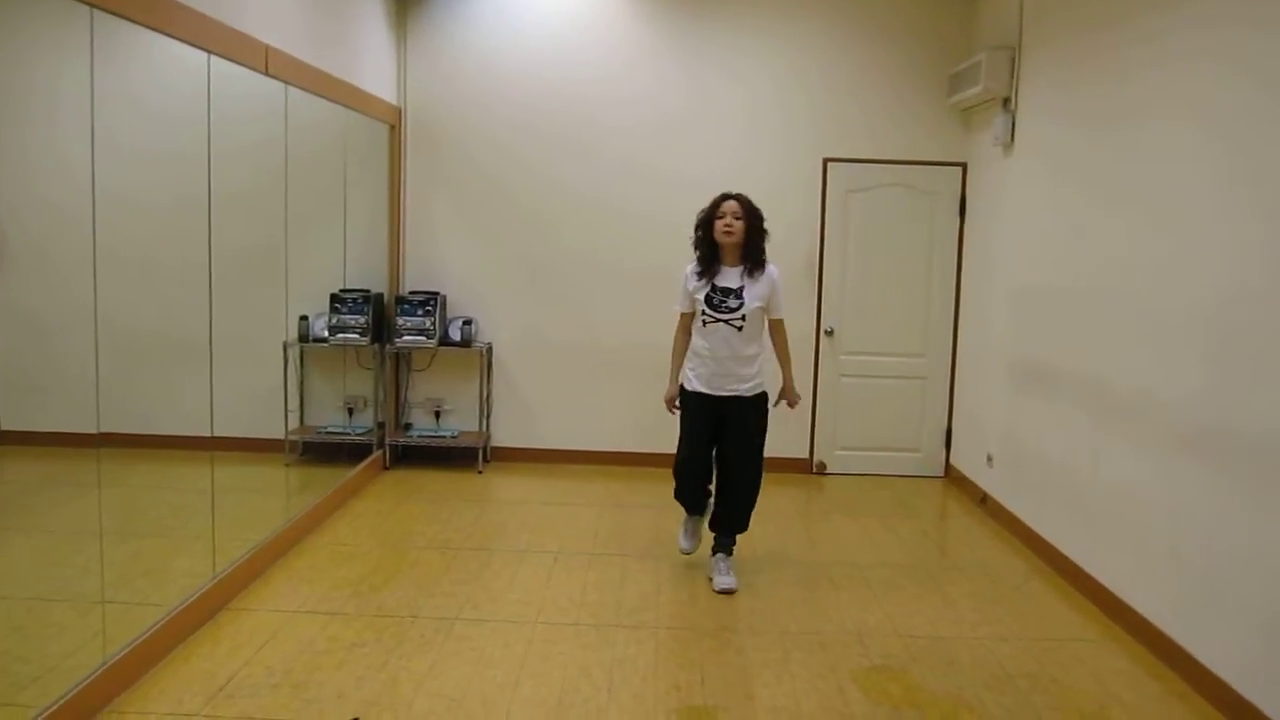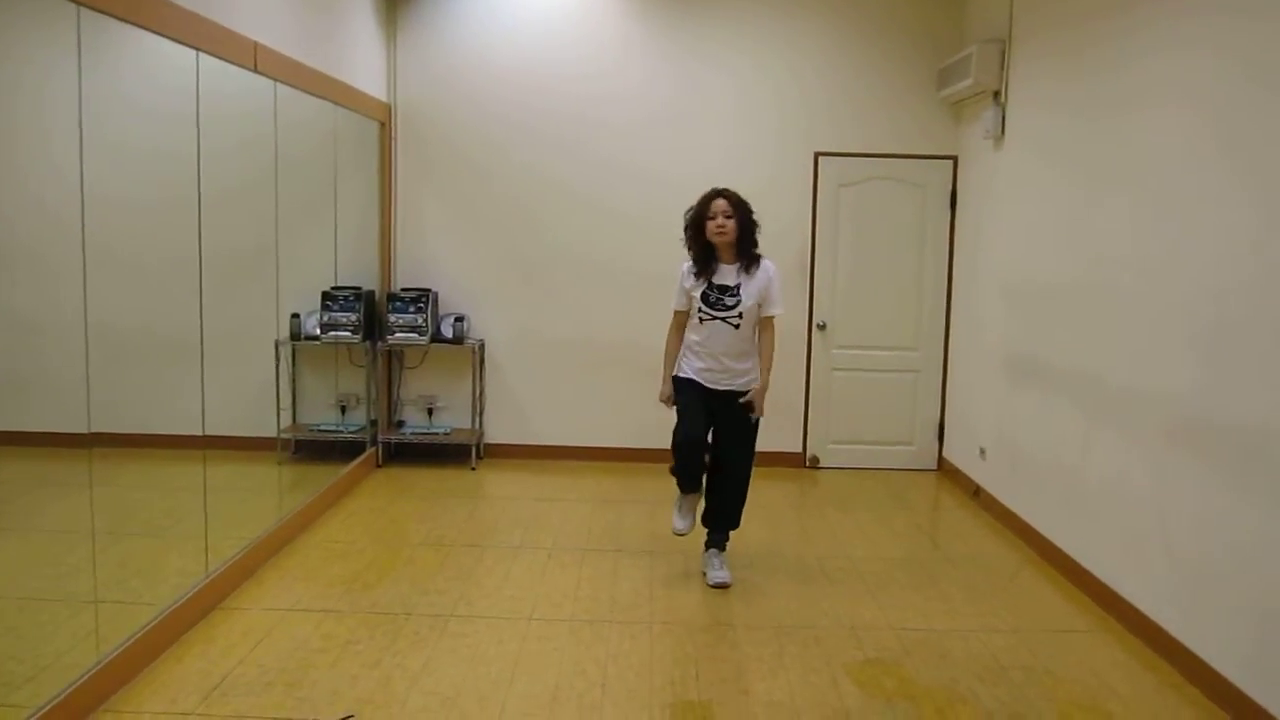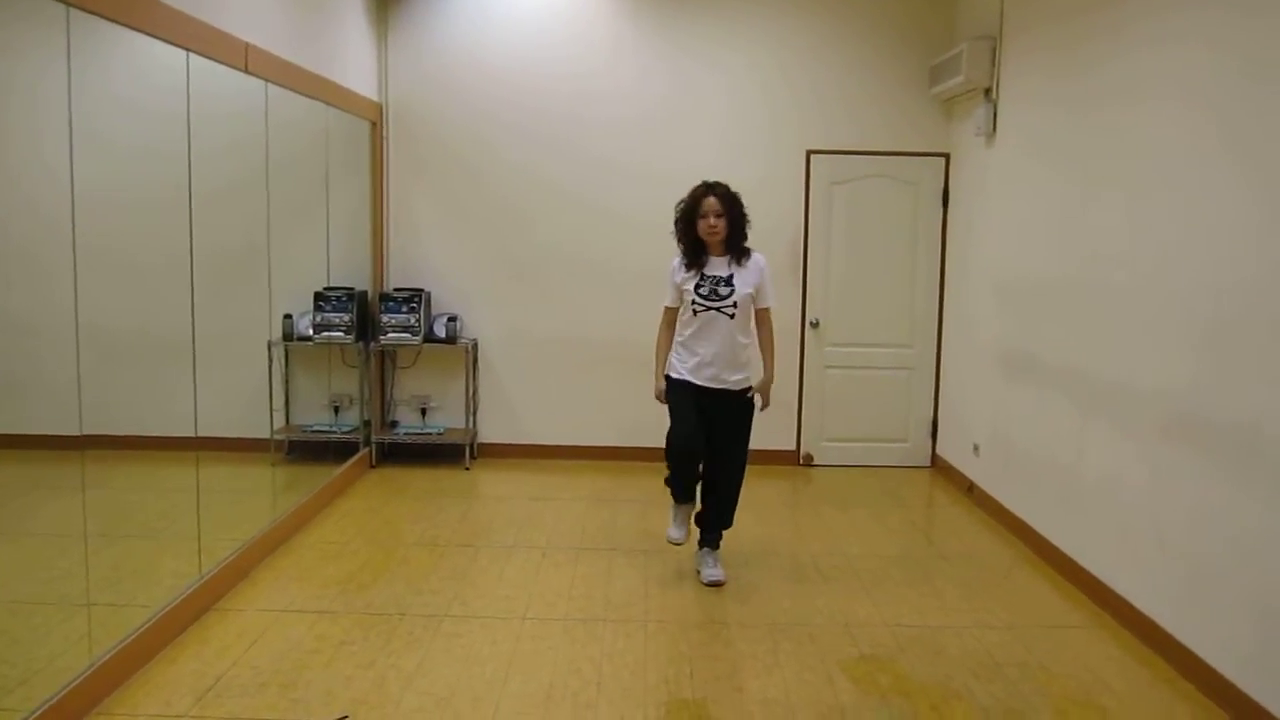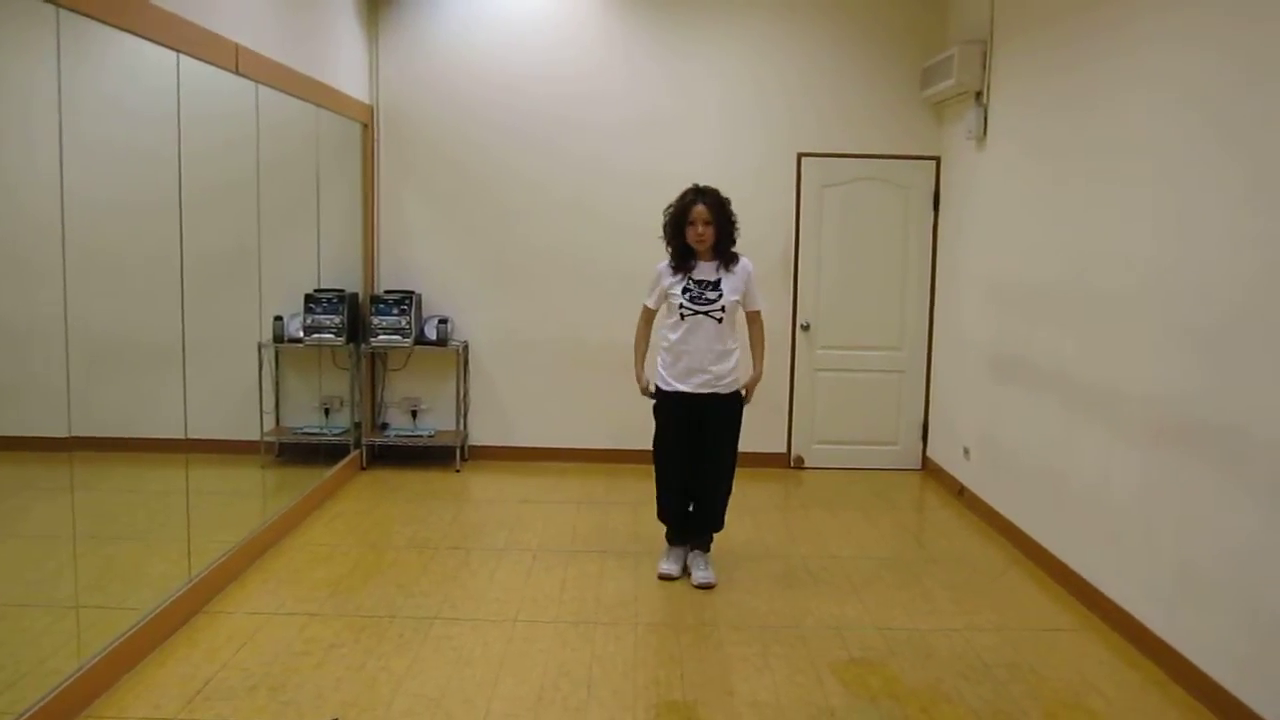
dt=0.3s
person 1, frame 1
left shoulder: (766, 276)
right shoulder: (696, 274)
left elbow: (776, 330)
right elbow: (684, 329)
left wrist: (788, 381)
right wrist: (672, 381)
left hip: (747, 393)
right hip: (699, 389)
left knee: (739, 475)
right knee: (689, 466)
left ankle: (722, 554)
right ankle: (694, 513)
person 1, frame 2
left shoulder: (763, 272)
right shoulder: (691, 271)
left elbow: (766, 330)
right elbow: (678, 326)
left wrist: (762, 384)
right wrist: (666, 378)
left hip: (739, 387)
right hip: (694, 379)
left knee: (733, 470)
right knee: (689, 442)
left ankle: (715, 549)
right ankle: (689, 492)
person 1, frame 3
left shoulder: (753, 265)
right shoulder: (682, 266)
left elbow: (763, 321)
right elbow: (668, 321)
left wrist: (769, 374)
right wrist: (659, 373)
left hip: (734, 386)
right hip: (686, 380)
left knee: (726, 470)
right knee: (685, 448)
left ankle: (709, 547)
right ankle: (682, 499)
person 1, frame 4
left shoulder: (740, 269)
right shoulder: (668, 270)
left elbow: (754, 321)
right elbow: (646, 318)
left wrist: (757, 371)
right wrist: (639, 369)
left hip: (723, 391)
right hip: (673, 389)
left knee: (714, 474)
right knee: (672, 471)
left ankle: (701, 550)
right ankle: (676, 543)
